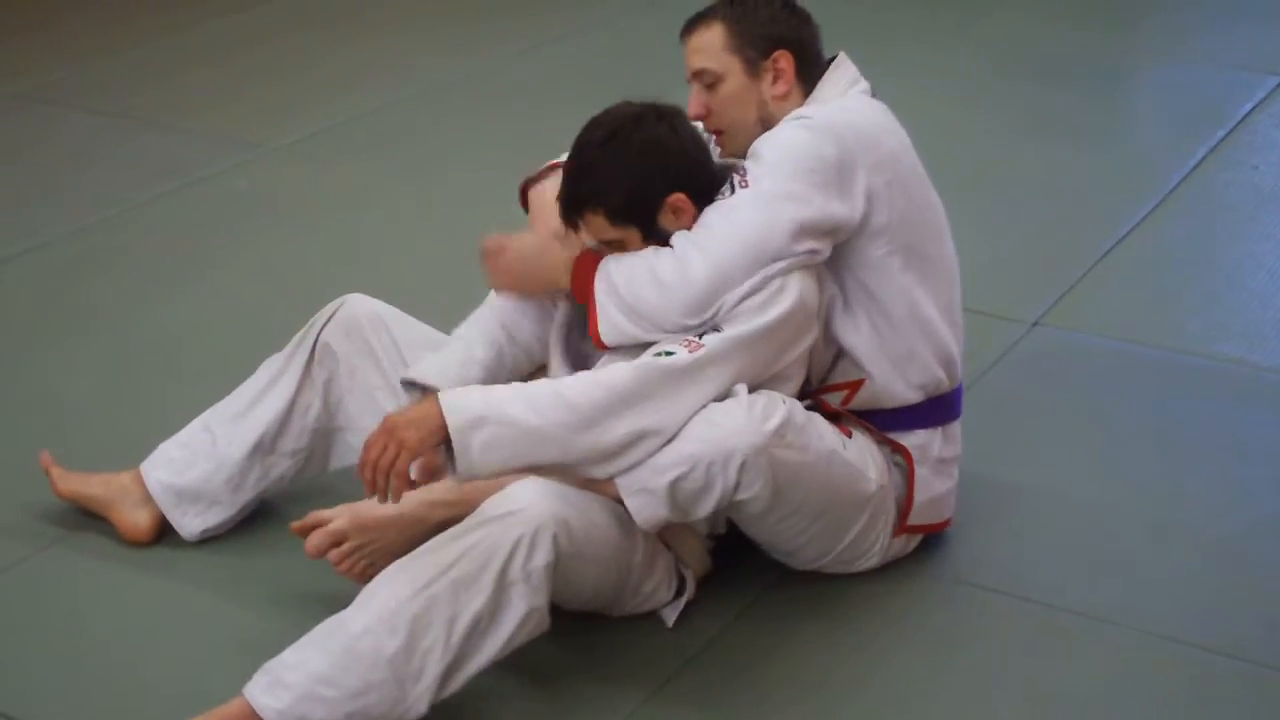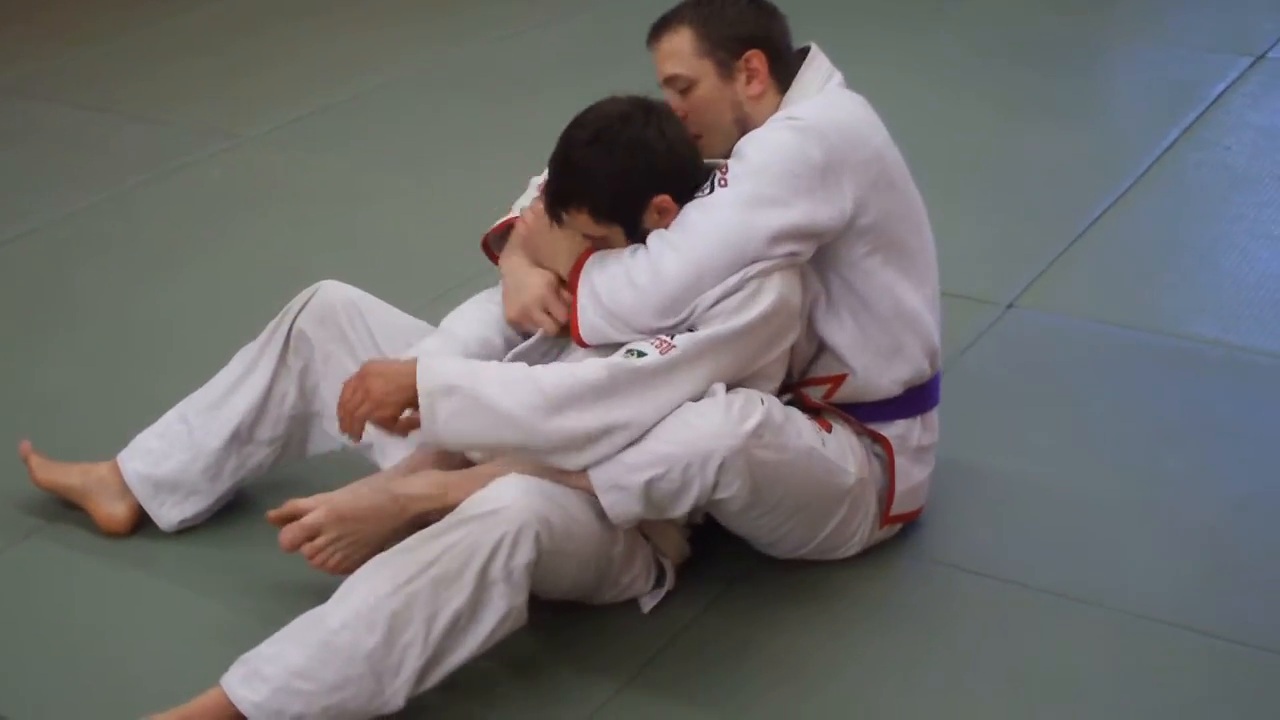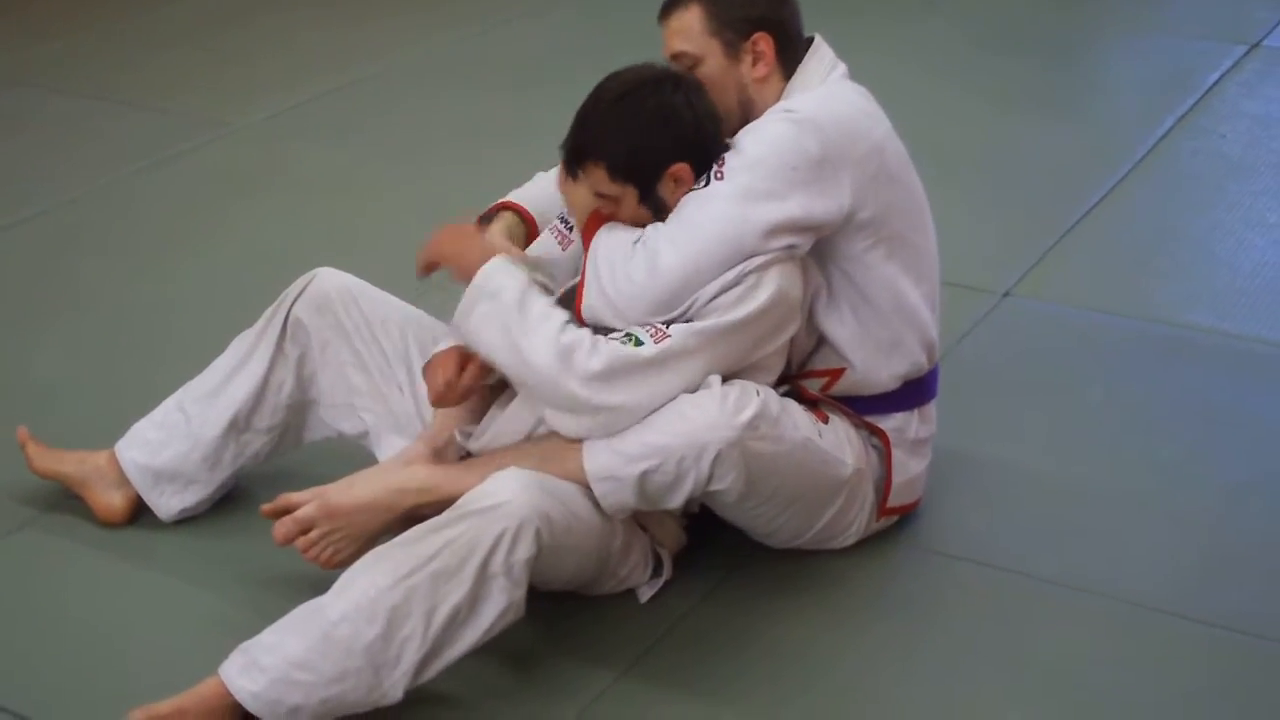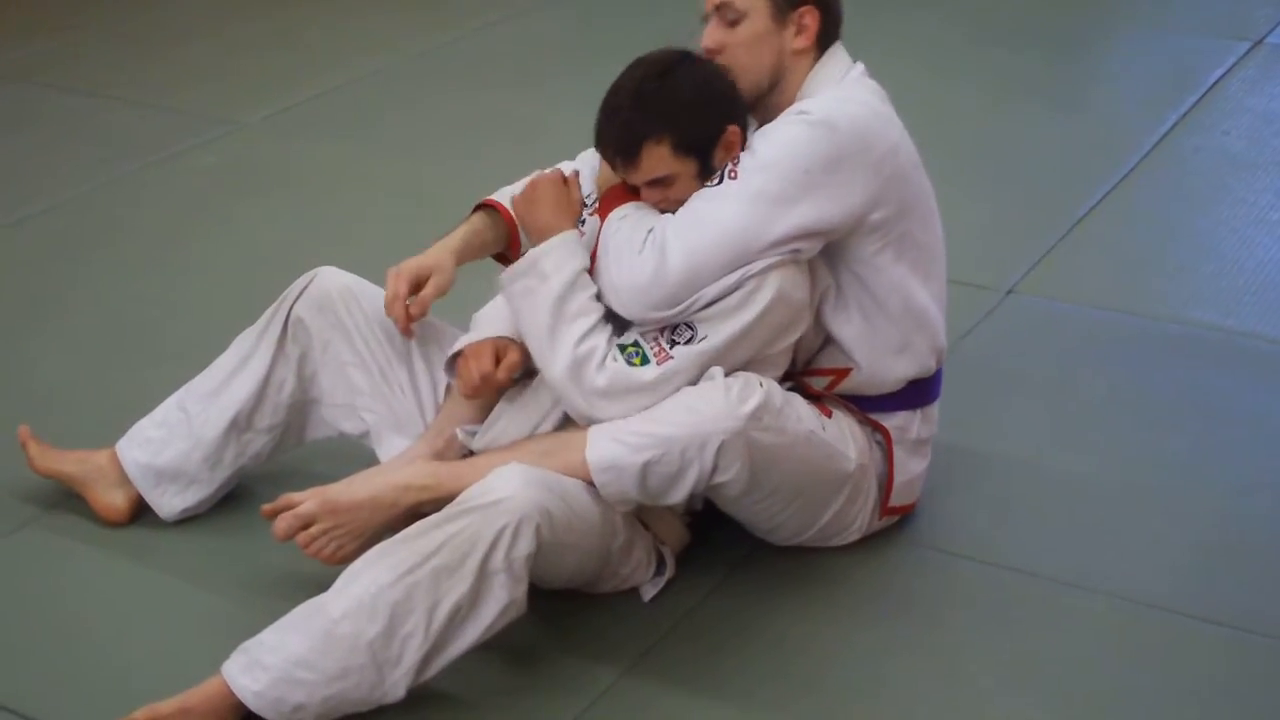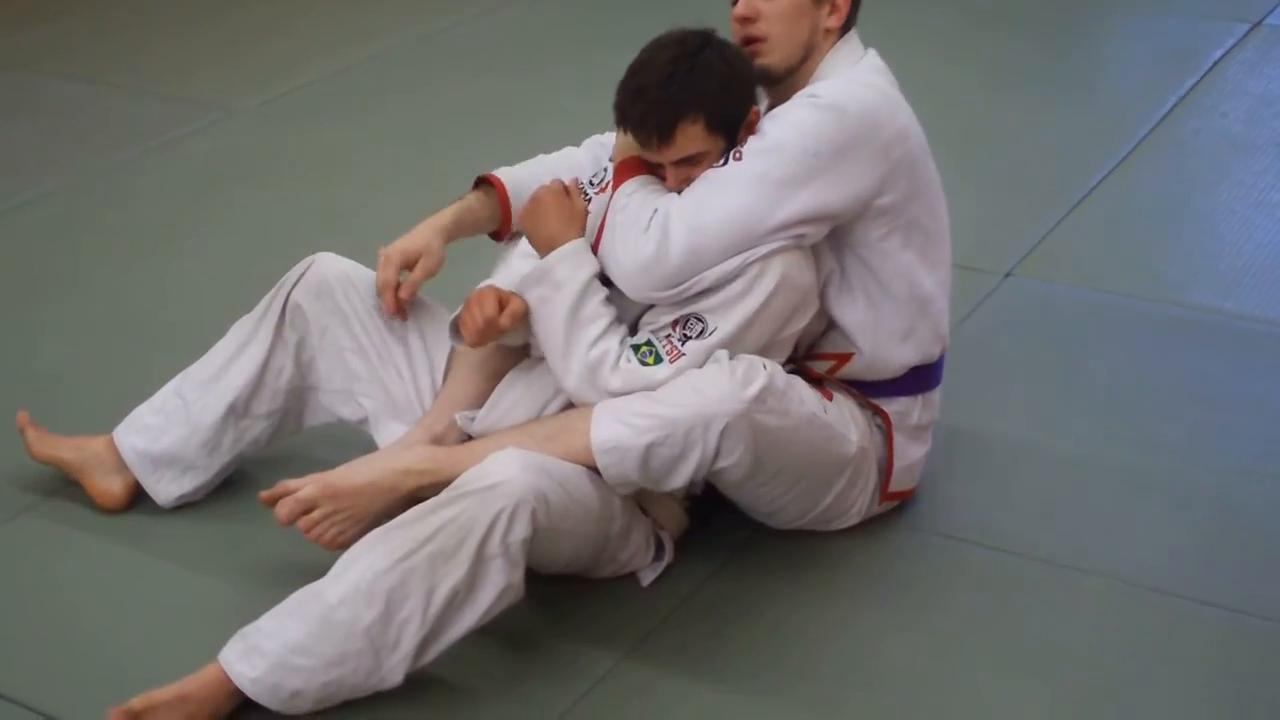
dt=0.4s
person 1, frame 1
left shoulder: (775, 293)
right shoulder: (650, 231)
left elbow: (624, 410)
right elbow: (527, 305)
left wrist: (450, 419)
right wrist: (435, 396)
left hip: (643, 533)
right hip: (561, 462)
left knee: (530, 514)
right knee: (355, 327)
right ankle: (155, 493)
person 1, frame 2
left shoulder: (758, 293)
right shoulder: (631, 219)
left elbow: (594, 408)
left wrist: (424, 380)
right wrist: (428, 374)
left hip: (618, 517)
right hip: (523, 443)
left knee: (512, 511)
right knee: (330, 313)
right ankle: (134, 484)
person 1, frame 3
left shoulder: (761, 282)
right shoulder: (637, 201)
left elbow: (596, 393)
right elbow: (541, 277)
left wrist: (482, 275)
right wrist: (467, 356)
left hip: (612, 504)
right hip: (512, 418)
left knee: (513, 506)
right knee: (326, 300)
right ankle: (130, 474)
person 1, frame 4
left shoulder: (767, 280)
right shoulder: (632, 181)
left elbow: (604, 395)
right elbow: (534, 304)
left wrist: (554, 245)
right wrist: (491, 346)
left hip: (615, 502)
right hip: (510, 417)
left knee: (512, 504)
right knee: (327, 300)
right ankle: (132, 472)
person 1, frame 5
left shoulder: (775, 269)
left elbow: (620, 392)
right elbow: (544, 234)
left wrist: (562, 255)
right wrist: (505, 300)
left hip: (613, 488)
right hip: (507, 403)
left knee: (507, 489)
right knee: (327, 286)
right ankle: (129, 460)
person 2, frame 1
left shoulder: (820, 143)
right shoulder: (795, 143)
left elbow: (687, 290)
left wrist: (562, 270)
left hip: (877, 476)
left knee: (749, 429)
person 2, frame 2
left shoulder: (807, 141)
right shoulder: (765, 125)
left elbow: (655, 296)
left wrist: (560, 255)
right wrist: (522, 258)
left hip: (860, 461)
right hip: (781, 403)
left knee: (727, 429)
person 2, frame 3
left shoulder: (813, 132)
right shoulder: (785, 110)
left elbow: (646, 291)
left wrist: (593, 215)
right wrist: (501, 234)
left hip: (857, 452)
right hip: (783, 391)
left knee: (726, 423)
person 2, frame 4
left shoulder: (832, 130)
right shoulder: (770, 108)
left elbow: (653, 283)
right wrist: (457, 247)
left hip: (861, 450)
right hip: (787, 386)
left knee: (730, 411)
person 2, frame 5
left shoulder: (843, 115)
right shoulder: (777, 94)
left elbow: (656, 261)
left wrist: (630, 170)
right wrist: (446, 225)
left hip: (857, 435)
right hip: (785, 376)
left knee: (733, 392)
left ankle: (418, 469)
